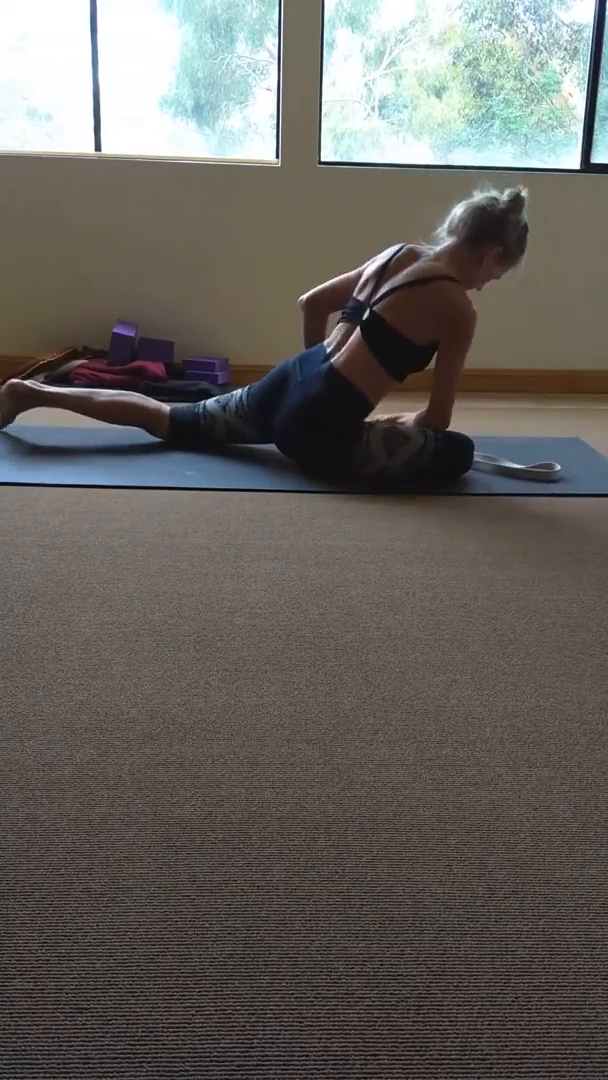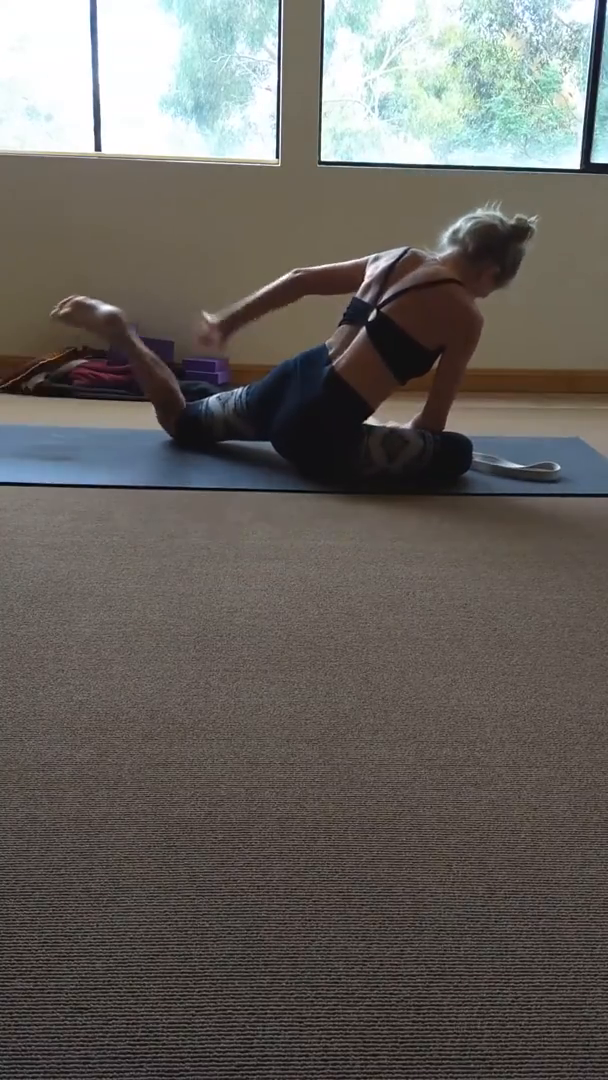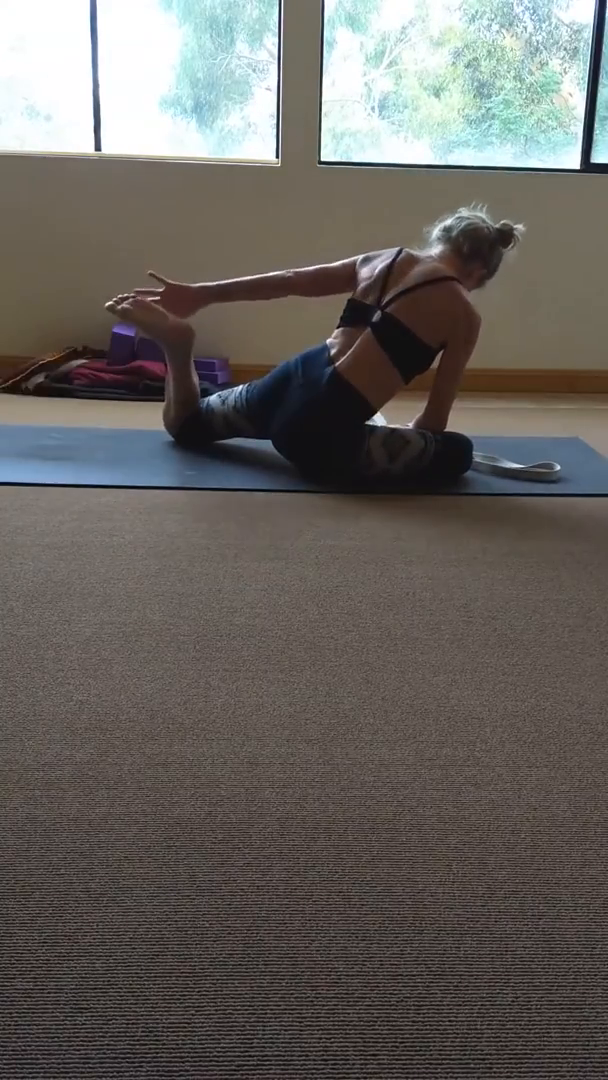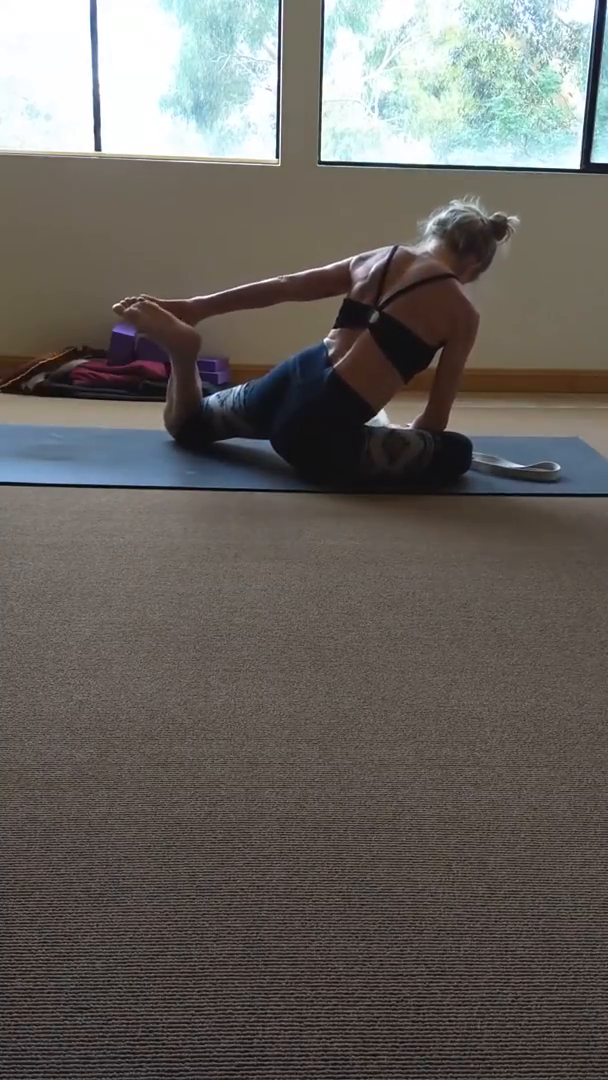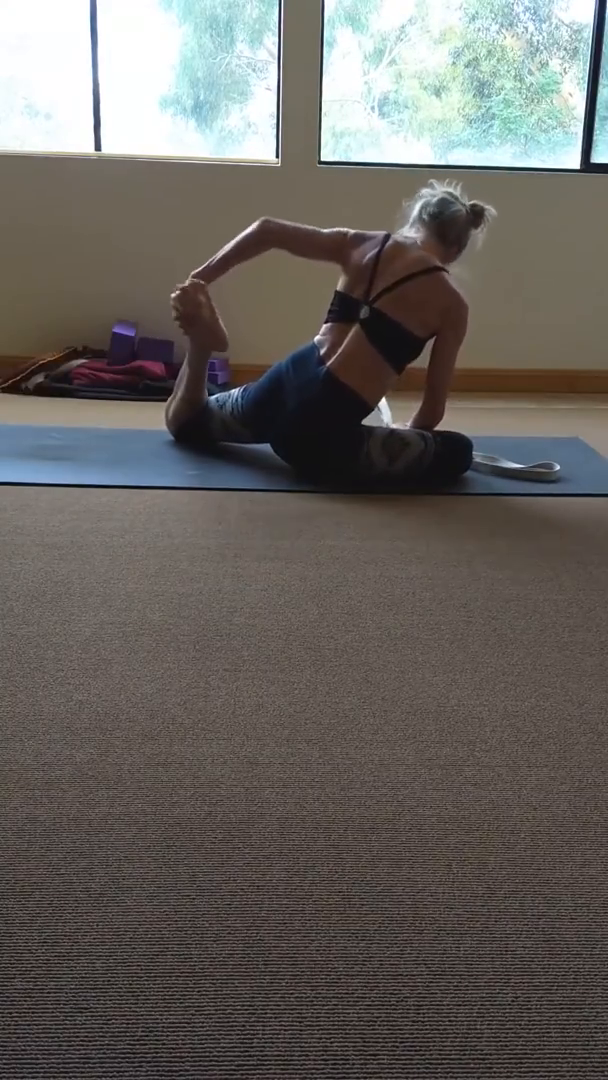
dt=0.4s
person 1, frame 1
left shoulder: (395, 255)
right shoulder: (456, 309)
left elbow: (311, 302)
right elbow: (437, 421)
right wrist: (401, 423)
left hip: (287, 382)
right hip: (318, 429)
left knee: (170, 419)
person 1, frame 2
left shoulder: (394, 259)
right shoulder: (465, 317)
left elbow: (300, 279)
right elbow: (432, 423)
left wrist: (227, 320)
right wrist: (400, 435)
left hip: (289, 381)
right hip: (318, 432)
left knee: (183, 420)
left ankle: (115, 330)
person 1, frame 3
left shoulder: (381, 260)
right shoulder: (463, 316)
left elbow: (291, 281)
right elbow: (434, 422)
left wrist: (201, 294)
right wrist: (405, 434)
left hip: (290, 383)
right hip: (321, 433)
left knee: (185, 425)
left ankle: (175, 342)
person 1, frame 4
left shoulder: (374, 259)
right shoulder: (462, 315)
left elbow: (284, 286)
right elbow: (435, 421)
left wrist: (198, 307)
right wrist: (407, 435)
left hip: (289, 383)
right hip: (320, 435)
right knee: (456, 453)
left ankle: (181, 350)
person 1, frame 5
left shoulder: (361, 245)
right shoulder: (451, 305)
left elbow: (266, 230)
right elbow: (433, 411)
left wrist: (199, 280)
right wrist: (409, 433)
left hip: (285, 383)
right hip: (319, 435)
right knee: (457, 452)
left ankle: (201, 342)
